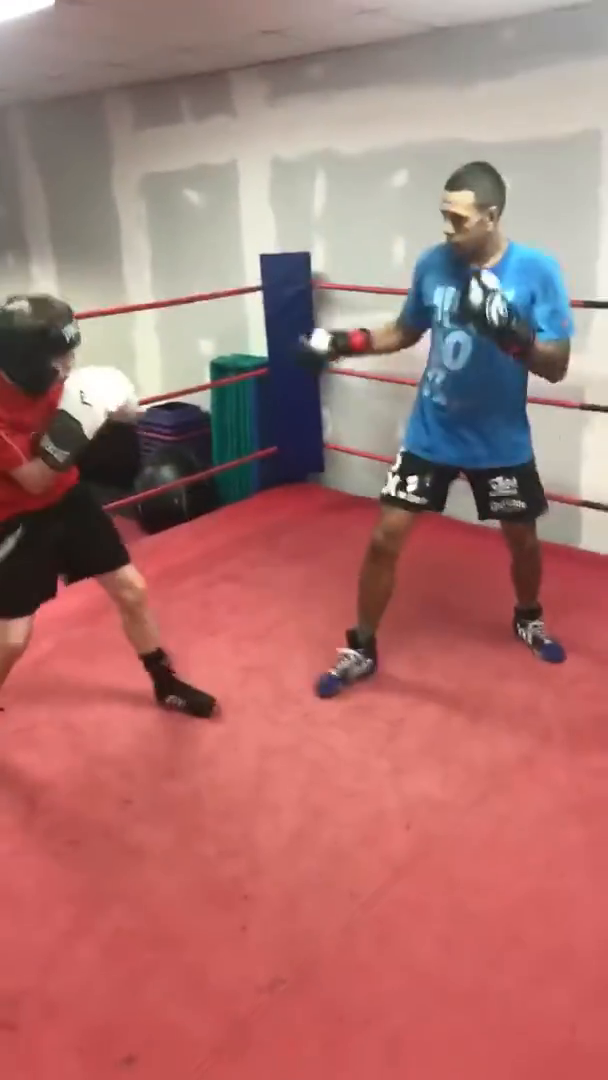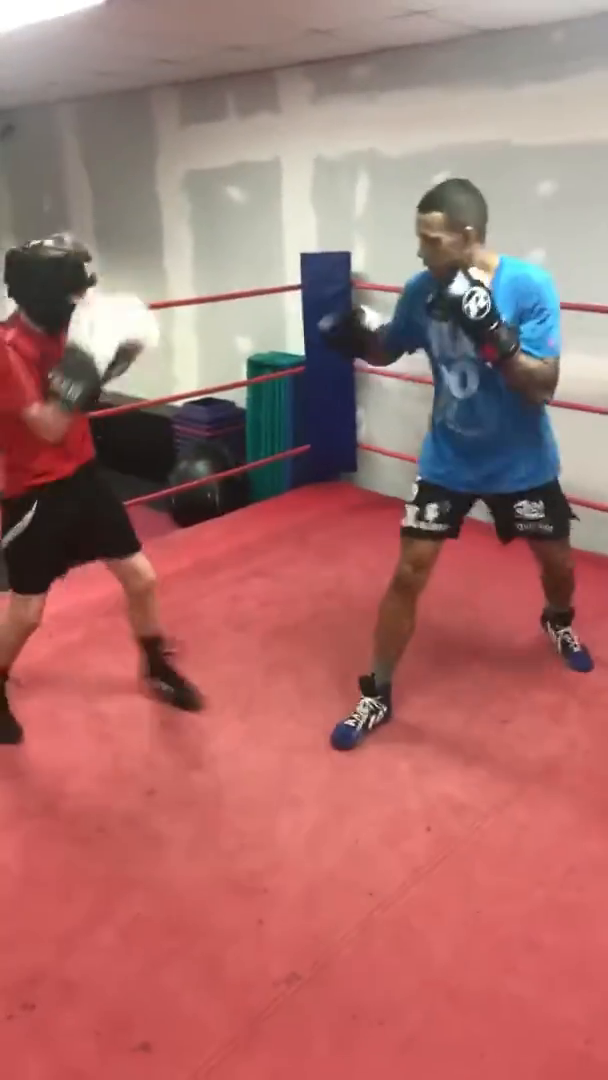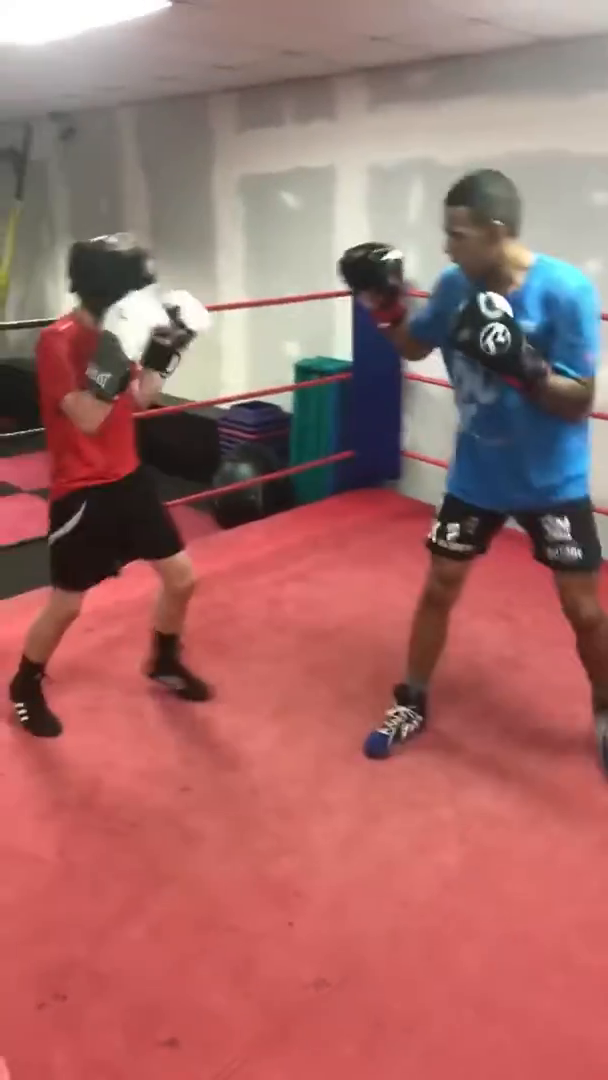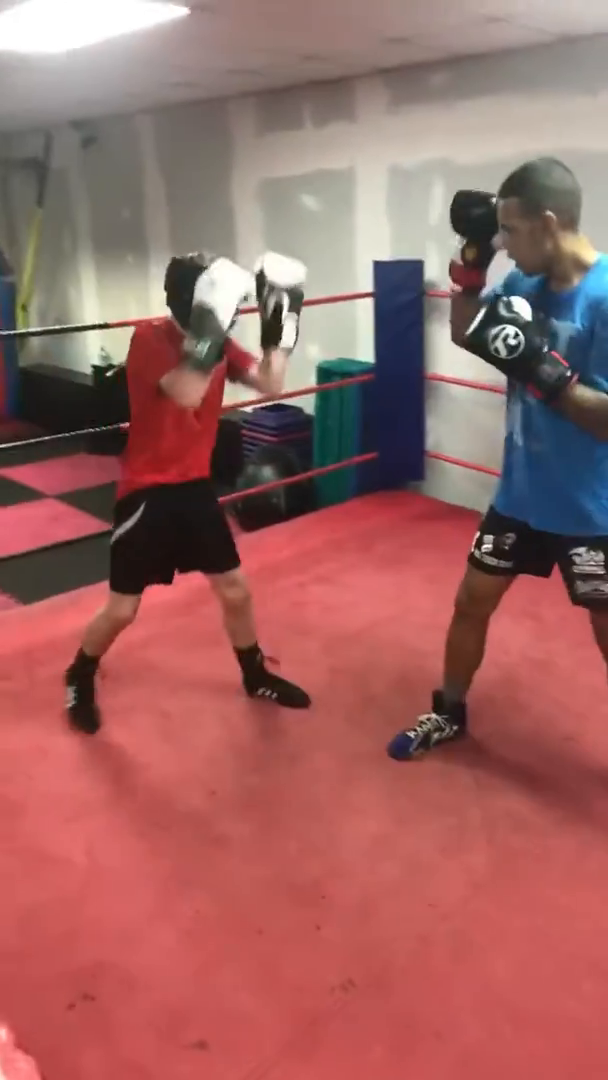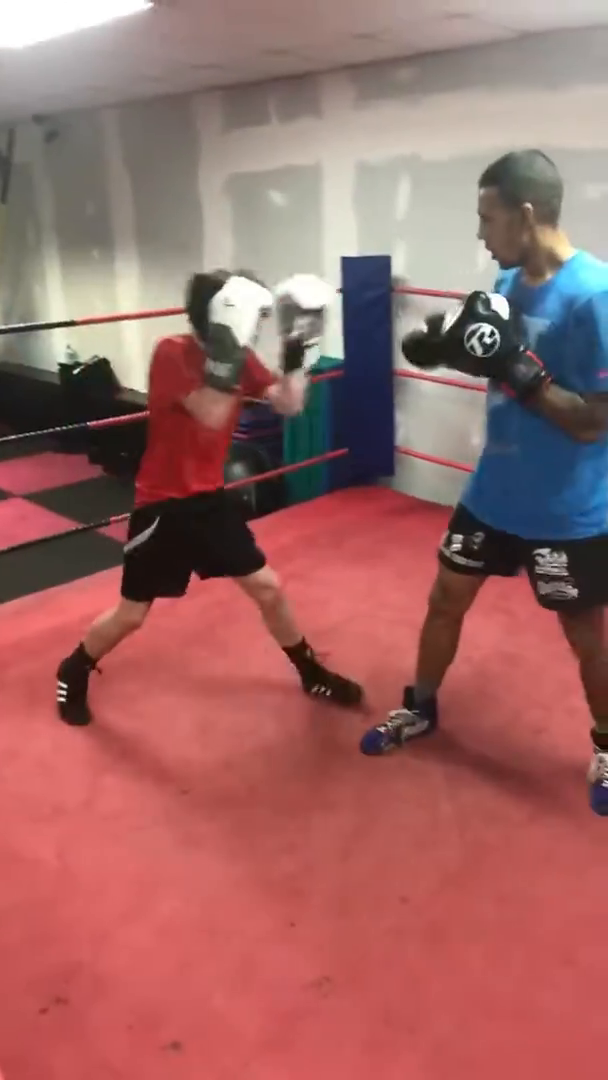
dt=0.3s
person 1, frame 1
left shoulder: (537, 271)
right shoulder: (434, 263)
left elbow: (556, 366)
right elbow: (407, 331)
left wrist: (511, 331)
right wrist: (348, 342)
left hip: (502, 441)
right hip: (432, 434)
left knee: (523, 541)
right knee: (386, 539)
left ankle: (528, 618)
right ankle: (361, 650)
person 1, frame 2
left shoulder: (530, 285)
right shoulder: (422, 290)
left elbow: (543, 387)
right elbow: (387, 349)
left wrist: (491, 336)
right wrist: (356, 337)
left hip: (524, 462)
right hip: (448, 459)
left knee: (557, 560)
right knee: (409, 574)
left ankle: (558, 621)
right ankle: (376, 697)
person 1, frame 3
right shoulder: (455, 287)
right elbow: (414, 346)
left wrist: (519, 362)
right wrist: (384, 299)
left hip: (552, 479)
right hip: (476, 473)
right knee: (438, 590)
right ankle: (411, 705)
person 1, frame 4
right shoulder: (525, 283)
right elbow: (464, 337)
left wrist: (540, 367)
right wrist: (472, 259)
right hip: (522, 492)
right knee: (472, 601)
right ankle: (448, 712)
person 1, frame 5
right shoulder: (512, 280)
left wrist: (516, 366)
right wrist: (450, 346)
right hip: (493, 490)
right knee: (445, 600)
right ankle: (419, 709)
person 2, frame 1
left shoulder: (48, 375)
right elbow: (34, 480)
left wrist: (112, 400)
right wrist: (74, 423)
left hip: (71, 499)
left knee: (131, 590)
left ankle: (165, 683)
person 2, frame 2
left shoulder: (58, 331)
left elbow: (93, 387)
right elbow: (48, 427)
left wrist: (121, 349)
right wrist: (80, 362)
left hip: (84, 476)
left knee: (141, 576)
left ankle: (157, 665)
person 2, frame 3
left shoulder: (109, 334)
right shoulder: (59, 341)
left elbow: (139, 397)
right elbow: (86, 418)
left wrist: (166, 343)
right wrist: (117, 348)
left hip: (127, 479)
right hip: (81, 491)
left knee: (182, 575)
right knee: (66, 604)
left ankle: (165, 662)
right ankle: (25, 688)
person 2, frame 4
left shoulder: (217, 342)
right shoulder: (150, 337)
left elbow: (271, 382)
right elbow: (188, 394)
left wrist: (282, 318)
right wrist: (210, 322)
left hip: (196, 488)
right hip: (146, 494)
left knee: (235, 593)
right knee: (122, 609)
left ankle: (255, 674)
right ankle: (80, 679)
person 2, frame 5
left shoulder: (239, 358)
right shoulder: (172, 353)
left elbow: (290, 403)
right elbow: (212, 415)
left wrist: (299, 342)
right wrist: (228, 343)
left hip: (211, 498)
right hip: (163, 504)
left knee: (269, 589)
right knee: (131, 614)
left ankle: (311, 672)
right ankle: (73, 675)
